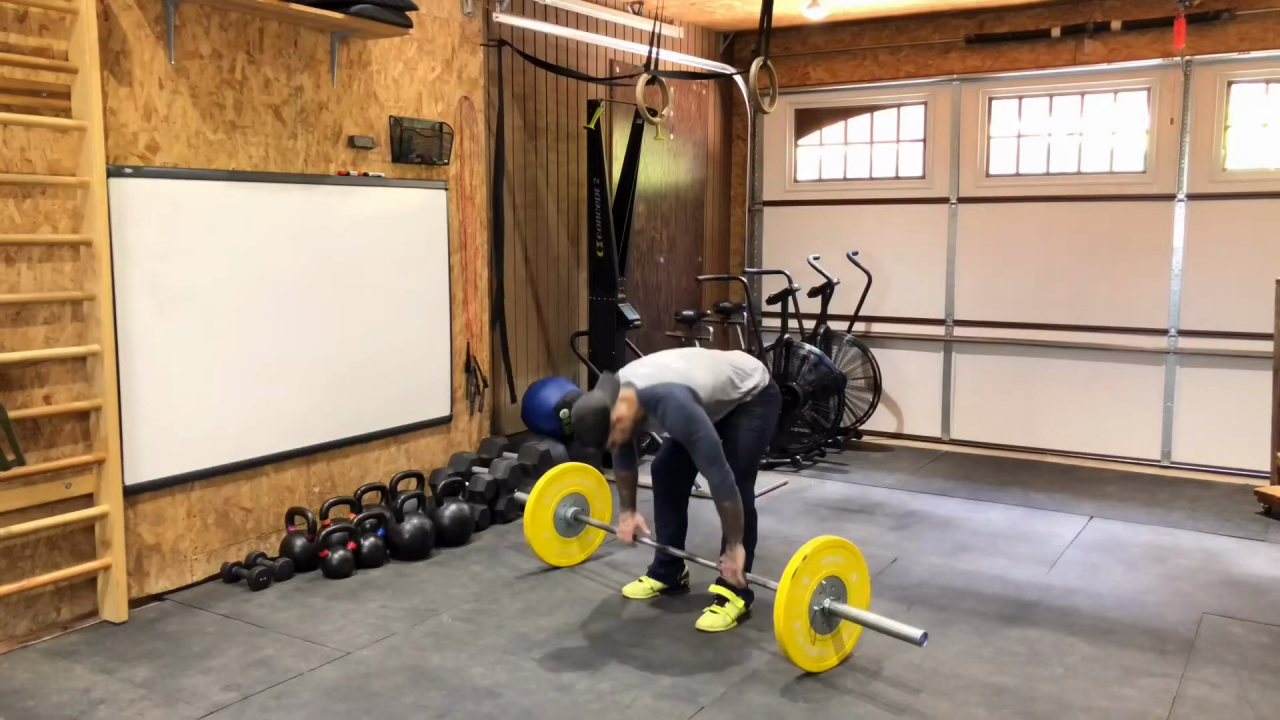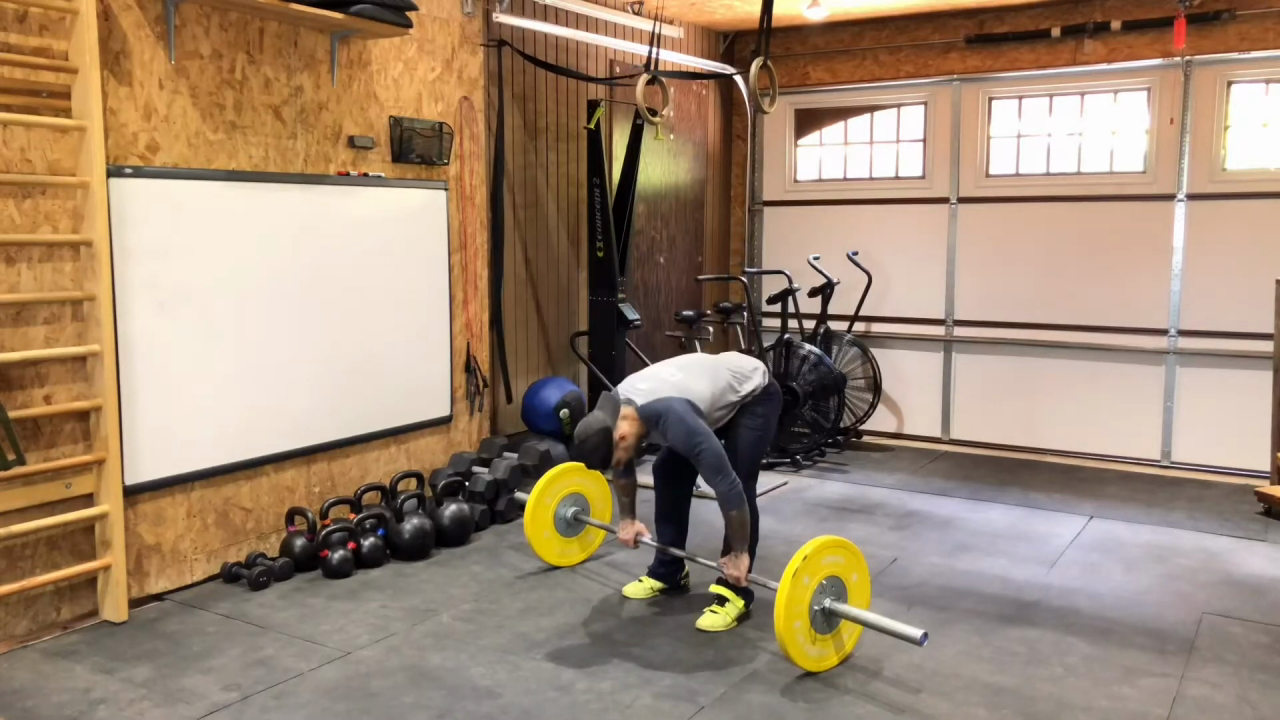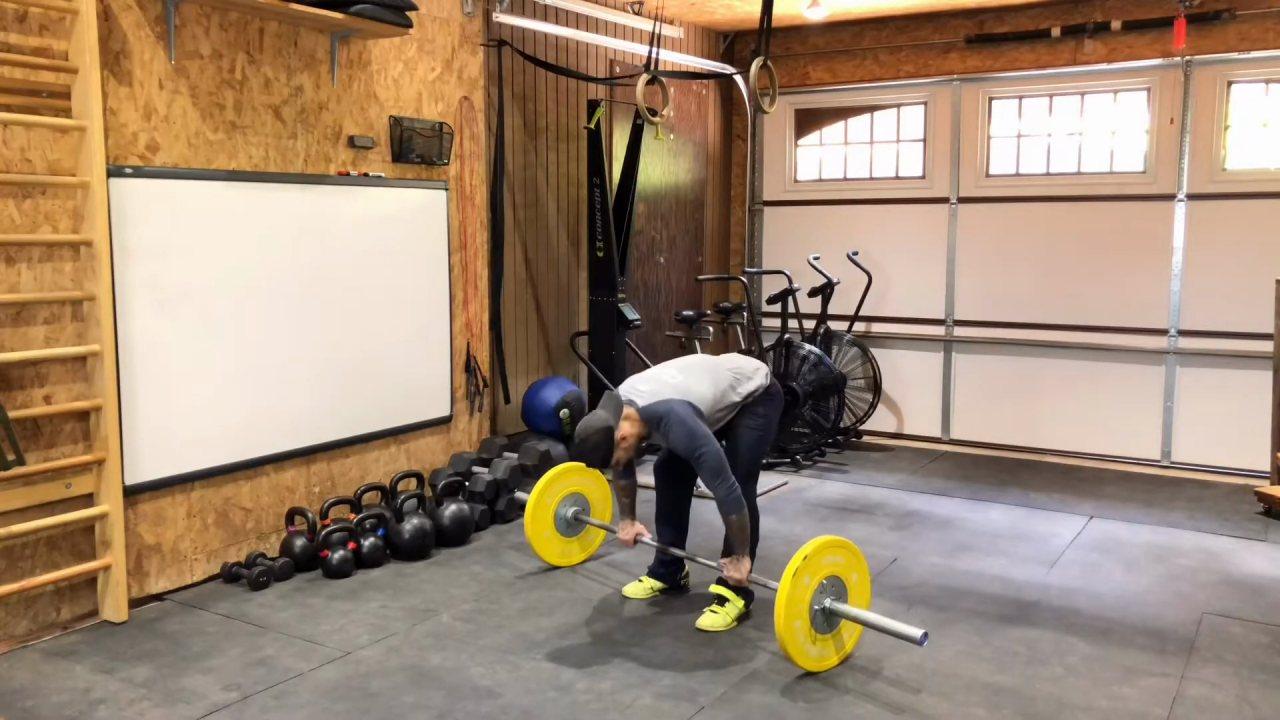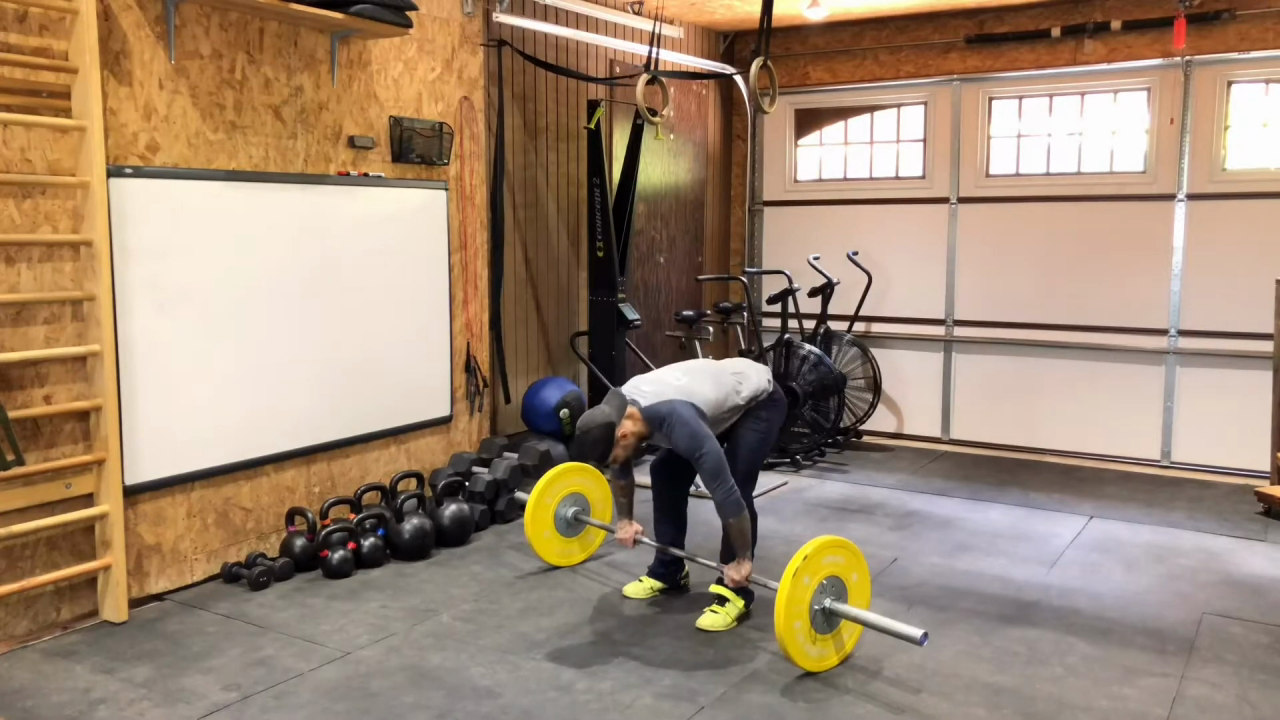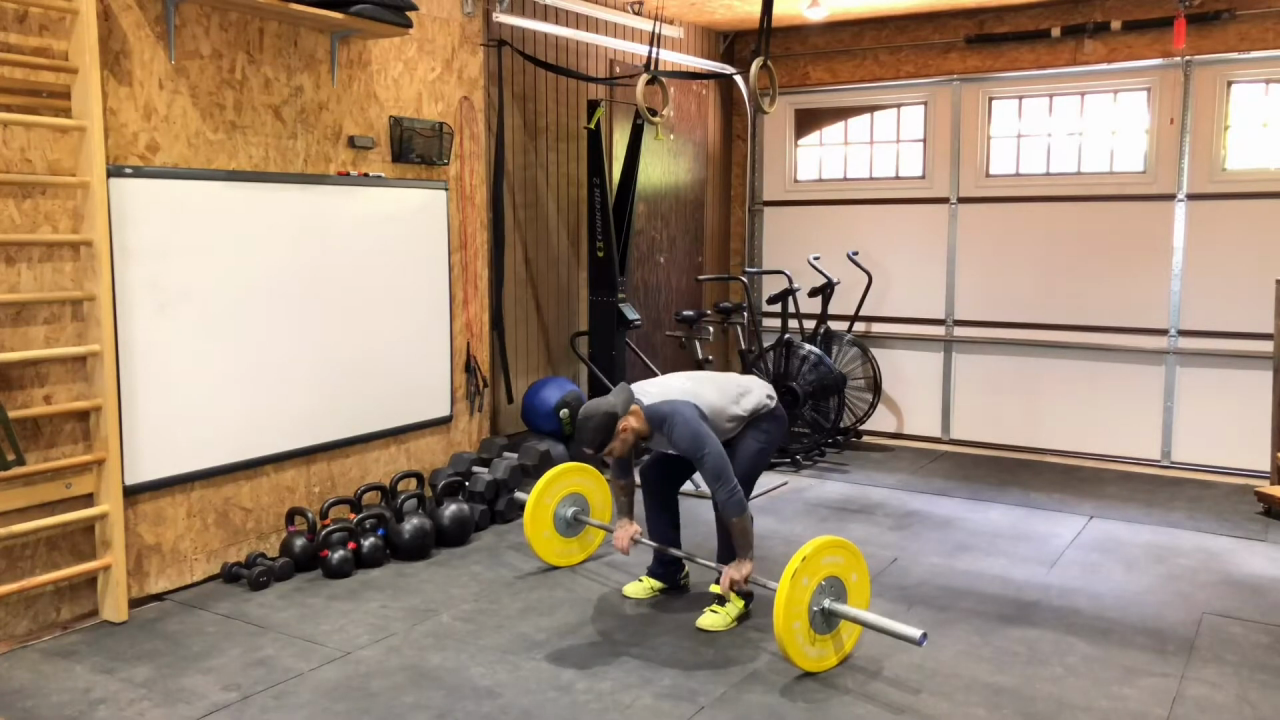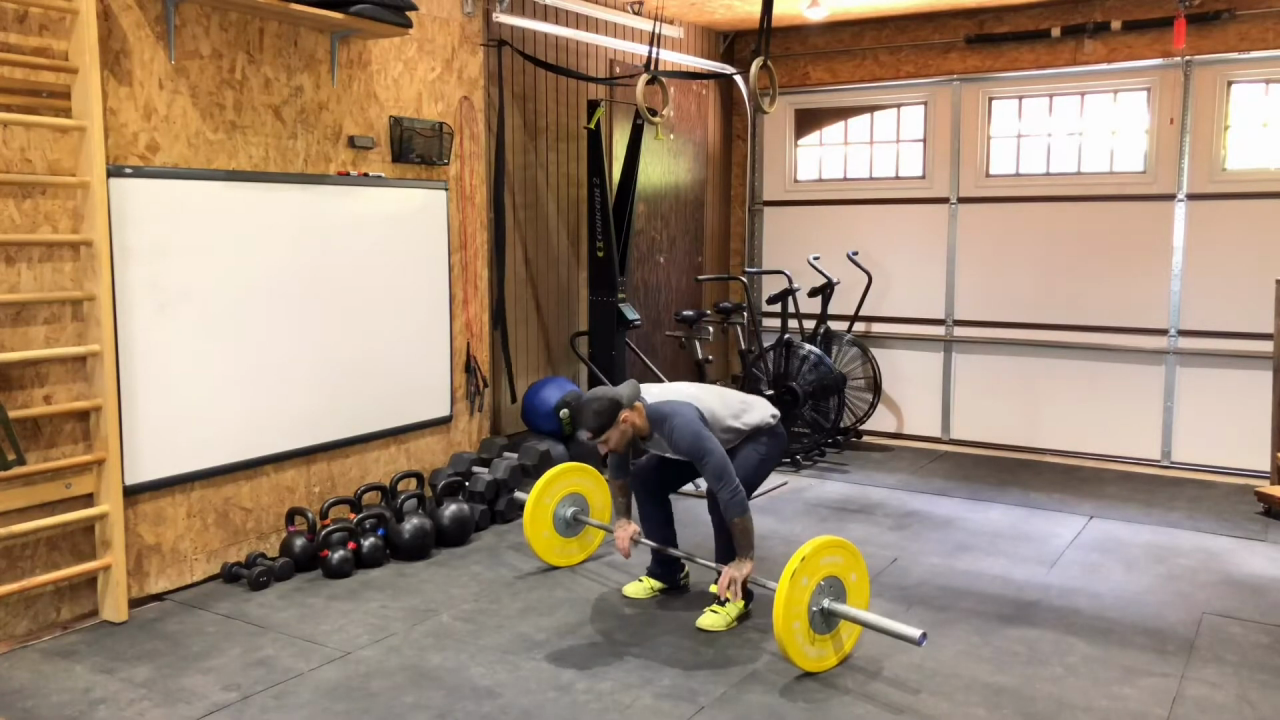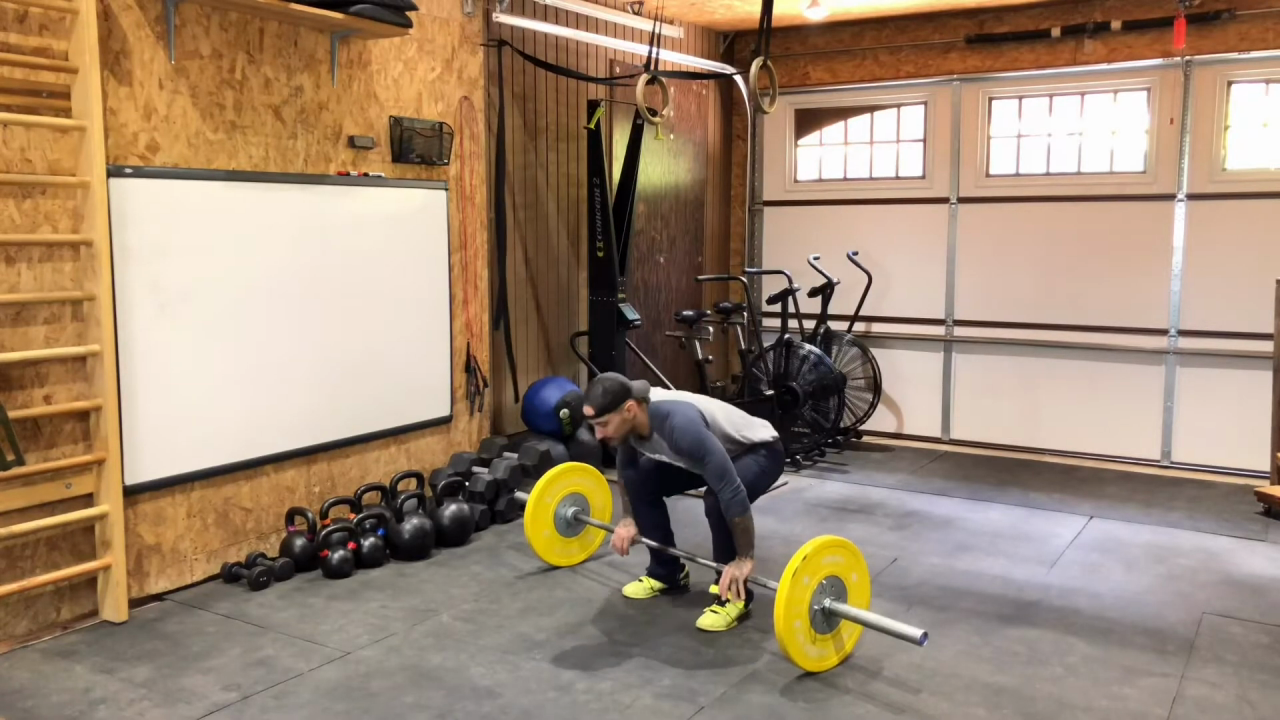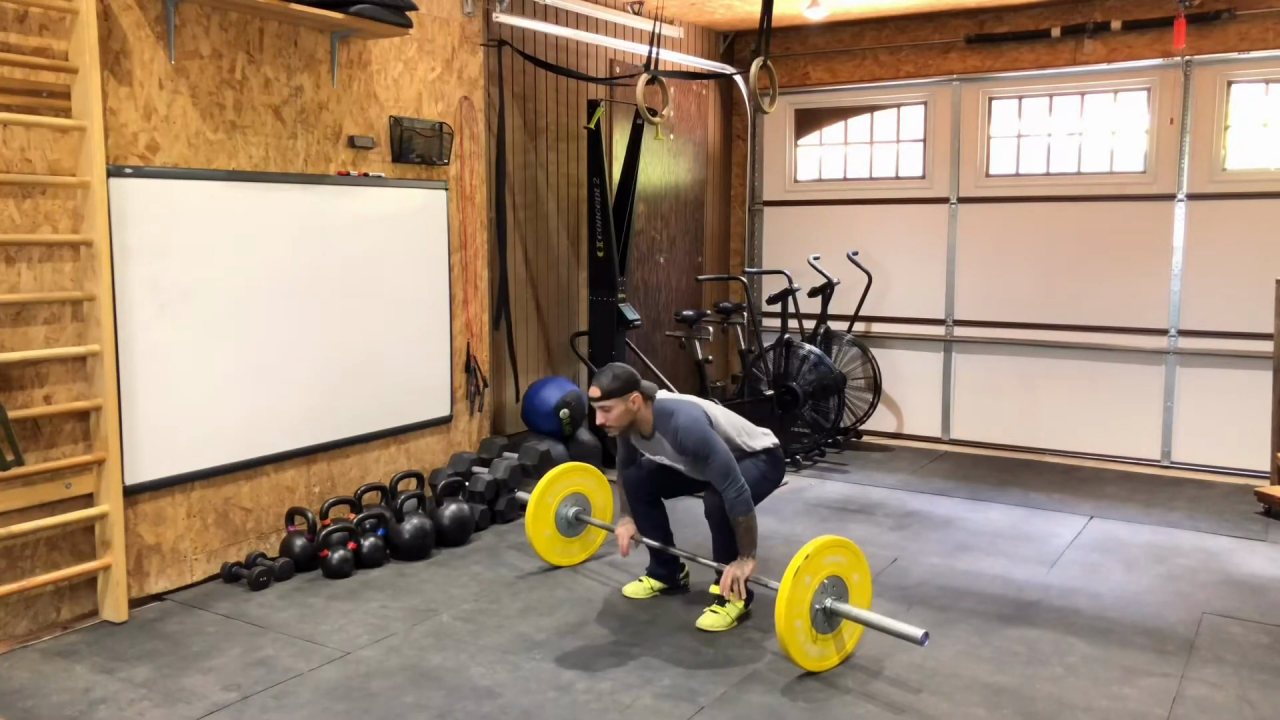
dt=0.2s
person 1, frame 1
left shoulder: (674, 407)
right shoulder: (612, 397)
left elbow: (719, 475)
right elbow: (624, 458)
left wrist: (735, 547)
right wrist: (628, 511)
left hip: (752, 397)
right hip: (715, 391)
left knee: (737, 483)
right knee: (666, 473)
left ankle: (734, 592)
right ankle: (668, 572)
person 1, frame 2
left shoulder: (675, 420)
right shoulder: (615, 410)
left elbow: (726, 484)
right elbow: (623, 469)
left wrist: (740, 553)
right wrist: (627, 518)
left hip: (754, 396)
right hip: (716, 390)
left knee: (739, 482)
right knee: (668, 474)
left ankle: (735, 592)
right ankle: (669, 572)
person 1, frame 3
left shoulder: (675, 420)
right shoulder: (616, 412)
left elbow: (724, 487)
right elbow: (622, 469)
left wrist: (741, 557)
right wrist: (627, 518)
left hip: (755, 397)
right hip: (717, 390)
left knee: (738, 484)
right knee: (669, 474)
left ankle: (734, 591)
right ankle: (669, 571)
person 1, frame 4
left shoulder: (677, 421)
right shoulder: (618, 413)
left elbow: (724, 490)
right elbow: (620, 469)
left wrist: (743, 559)
right wrist: (624, 518)
left hip: (759, 403)
right hip: (721, 399)
left knee: (736, 486)
right knee: (665, 474)
left ankle: (735, 593)
right ankle: (669, 571)
person 1, frame 5
left shoulder: (679, 422)
right shoulder: (621, 413)
left elbow: (728, 489)
right elbow: (620, 469)
left wrist: (744, 559)
right wrist: (624, 519)
left hip: (760, 417)
right hip: (720, 417)
left knee: (723, 493)
right knee: (655, 476)
left ankle: (734, 593)
right ankle: (668, 571)
person 1, frame 6
left shoulder: (679, 424)
right shoulder: (624, 412)
left elbow: (730, 491)
right elbow: (618, 469)
left wrist: (744, 559)
right wrist: (623, 519)
left hip: (760, 433)
right hip: (718, 434)
left knee: (719, 497)
right knee: (644, 478)
left ankle: (733, 594)
right ankle: (668, 572)
person 1, frame 7
left shoulder: (680, 424)
right shoulder: (628, 419)
left elbow: (731, 492)
right elbow: (627, 467)
left wrist: (744, 559)
right wrist: (628, 518)
left hip: (759, 451)
left knee: (717, 501)
right knee: (639, 481)
left ankle: (733, 594)
right ankle: (668, 572)
person 1, frame 8
left shoulder: (684, 424)
right shoulder: (629, 418)
left elbow: (736, 492)
right elbow: (626, 467)
left wrist: (746, 558)
right wrist: (626, 517)
left hip: (760, 458)
left knee: (717, 502)
right knee: (637, 481)
left ankle: (733, 593)
right ankle: (668, 573)
